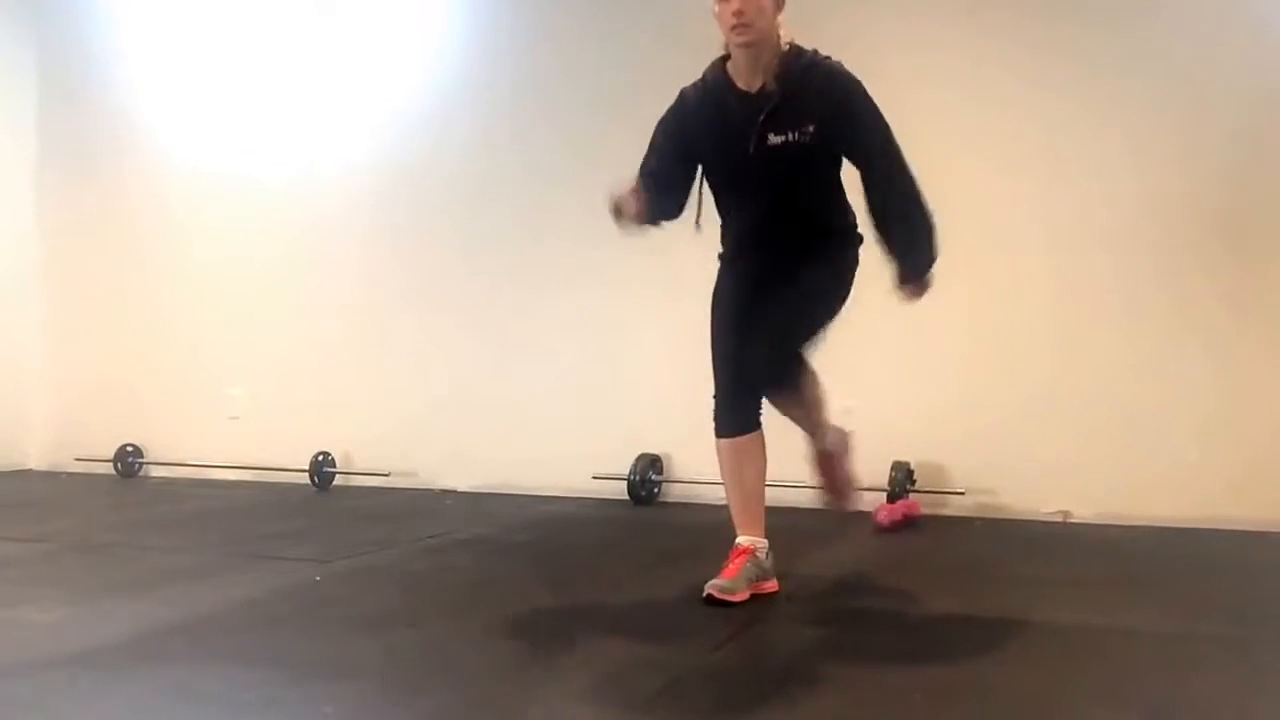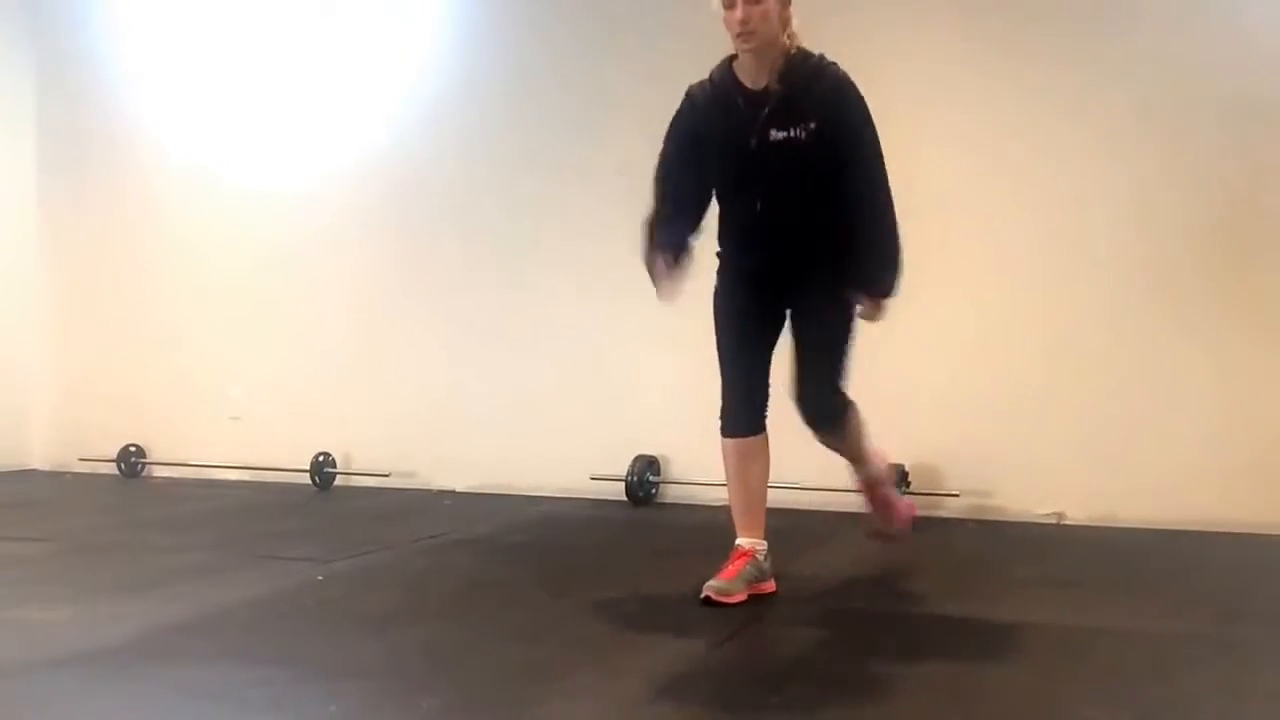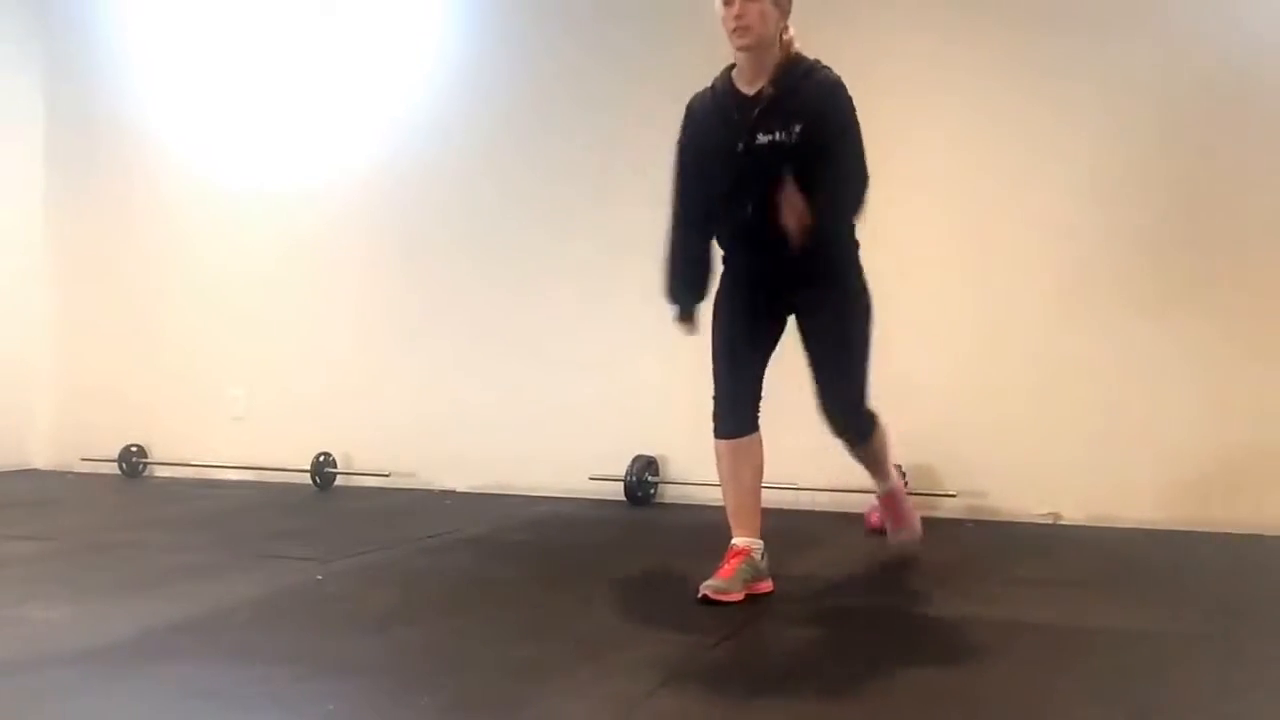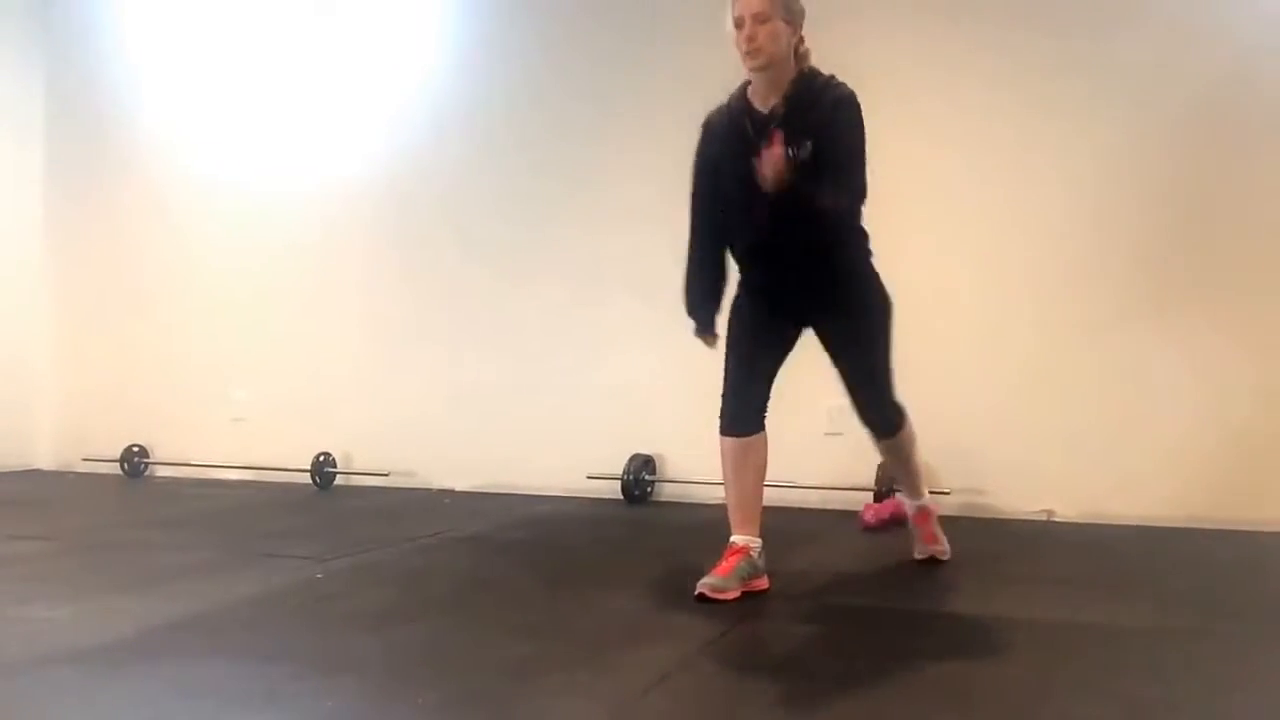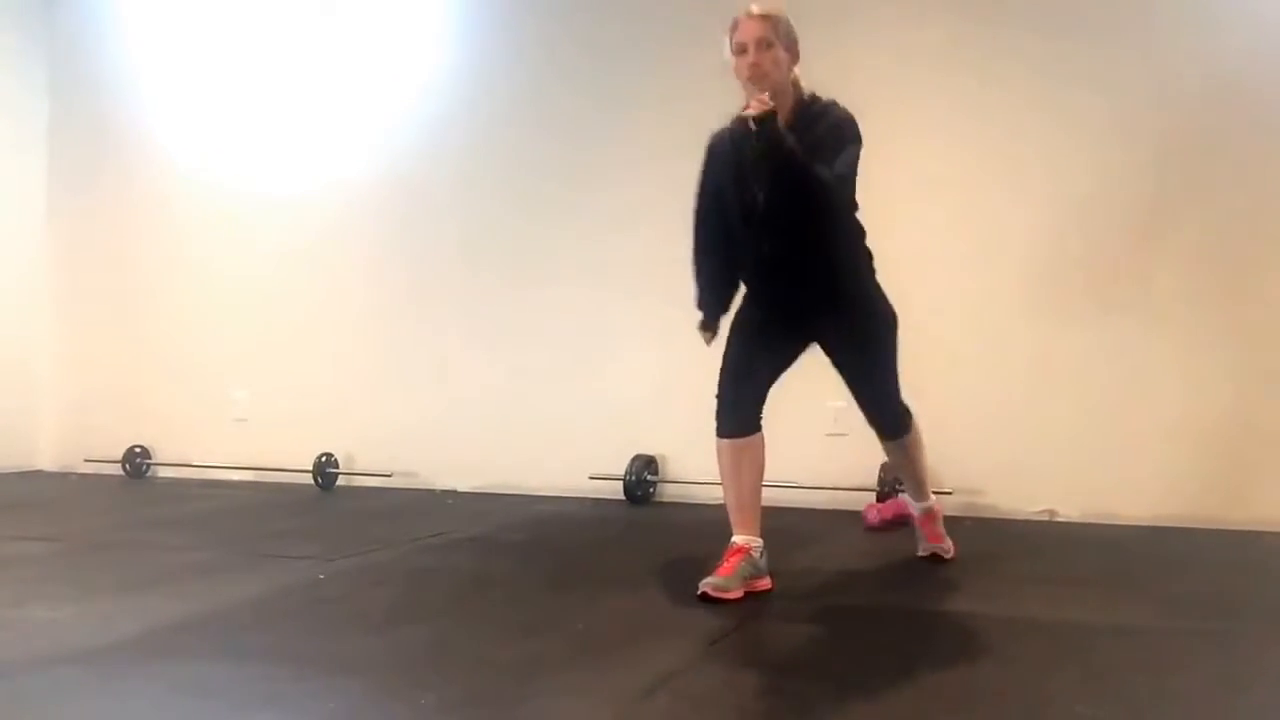
dt=1s
person 1, frame 1
left shoulder: (825, 84)
right shoulder: (699, 103)
left elbow: (885, 170)
right elbow: (664, 187)
left wrist: (913, 256)
right wrist: (634, 203)
left hip: (823, 257)
right hip: (746, 264)
left knee: (773, 351)
right knee: (733, 400)
left ankle: (827, 442)
right ankle: (751, 553)
person 1, frame 2
left shoulder: (827, 88)
right shoulder: (705, 103)
left elbow: (869, 188)
right elbow: (680, 192)
left wrist: (877, 278)
right wrist: (664, 250)
left hip: (825, 268)
right hip: (745, 272)
left knee: (819, 400)
right knee: (741, 405)
left ankle: (871, 472)
right ankle: (751, 555)
person 1, frame 3
left shoulder: (820, 90)
right shoulder: (706, 109)
left elbow: (849, 180)
right elbow: (693, 205)
left wrist: (812, 214)
right wrist: (686, 291)
left hip: (826, 272)
right hip: (750, 275)
left knee: (845, 410)
right knee: (732, 404)
left ankle: (889, 485)
right ankle: (746, 554)
person 1, frame 4
left shoulder: (833, 105)
right shoulder: (723, 125)
left elbow: (846, 196)
right elbow: (708, 218)
left wrist: (789, 182)
right wrist: (702, 304)
left hip: (841, 283)
right hip: (764, 287)
left knee: (876, 406)
right knee: (740, 401)
left ankle: (919, 508)
right ankle: (745, 552)
person 1, frame 5
left shoulder: (831, 125)
right shoulder: (726, 147)
left elbow: (831, 196)
right elbow: (712, 229)
left wrist: (771, 133)
right wrist: (711, 304)
left hip: (846, 299)
right hip: (770, 302)
left knee: (885, 410)
right knee: (735, 400)
left ankle: (925, 509)
right ankle: (746, 552)
